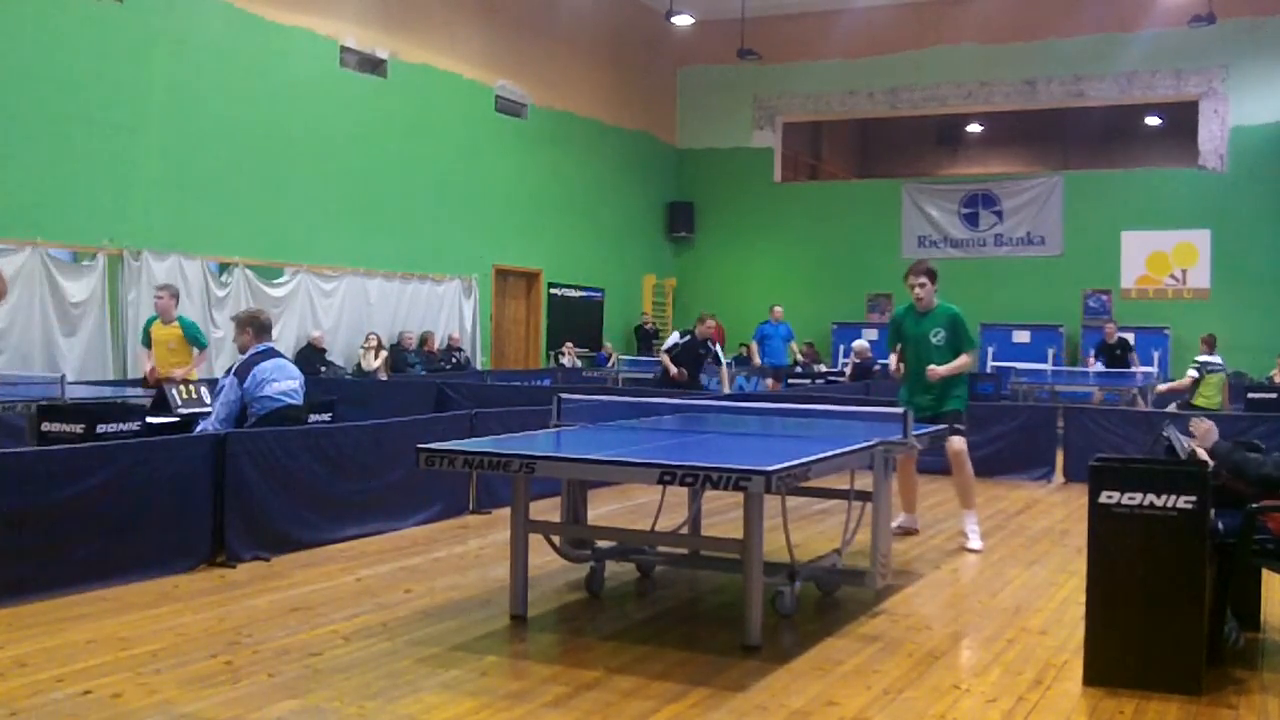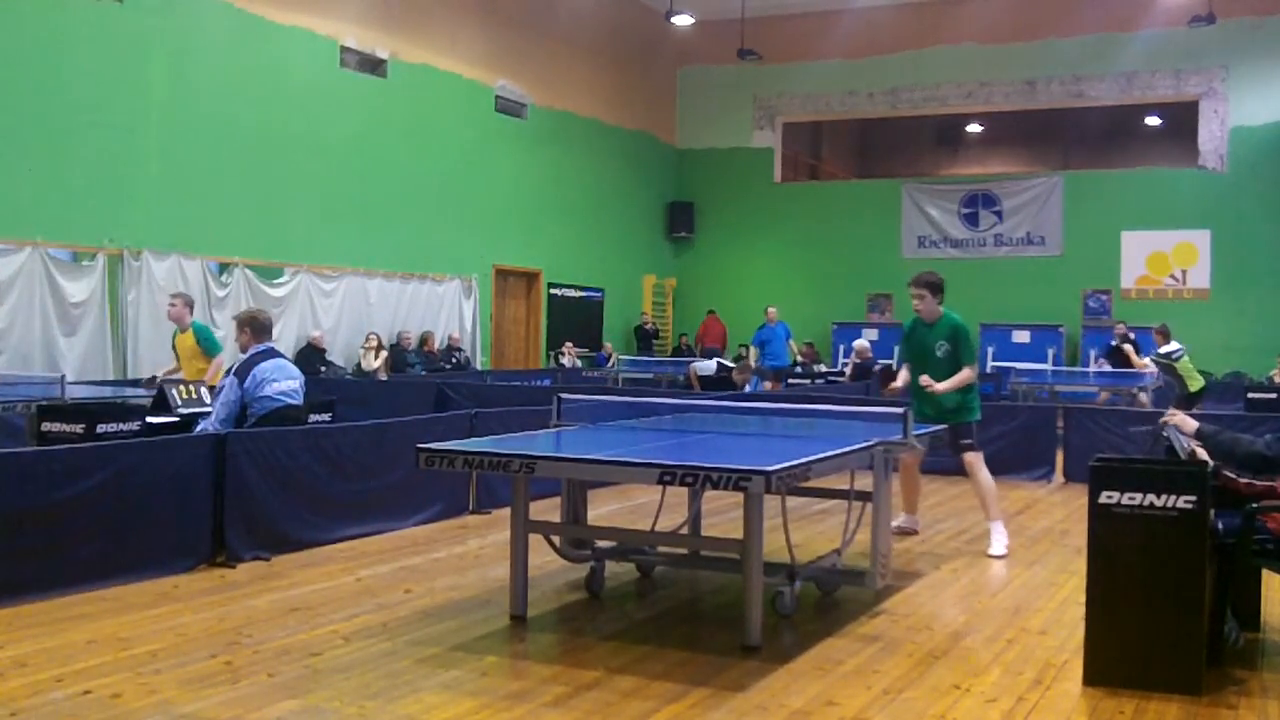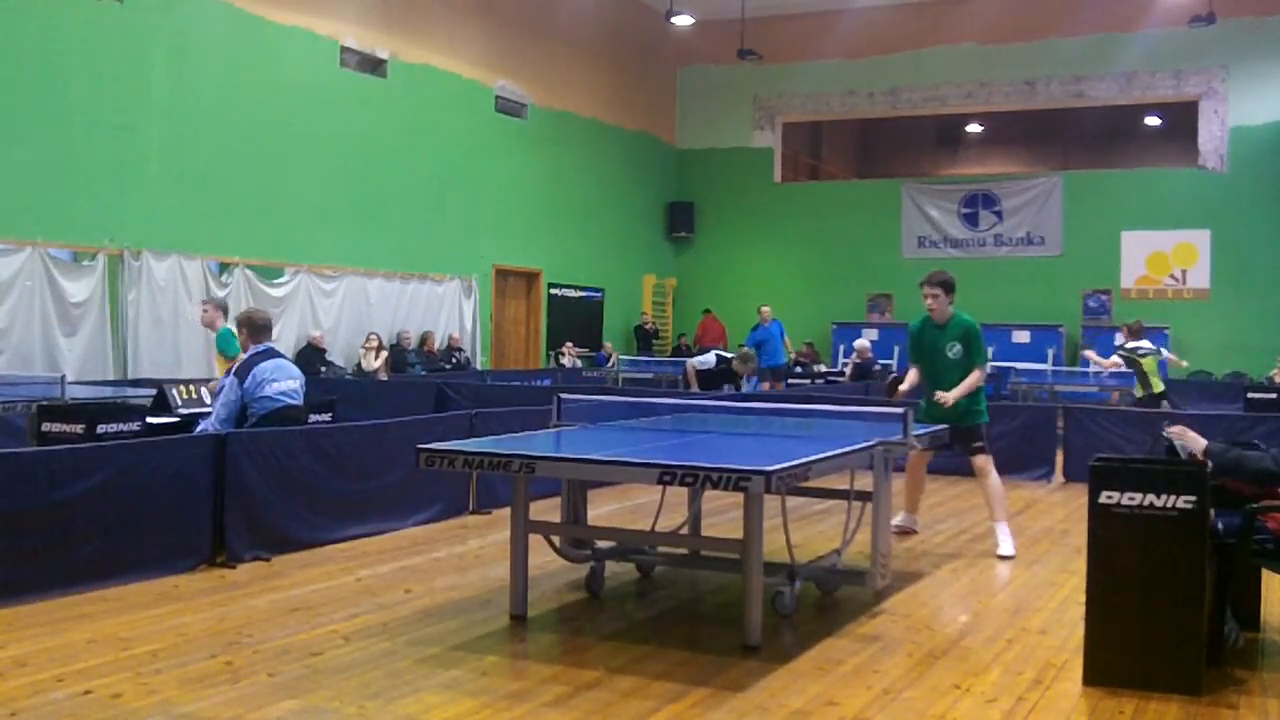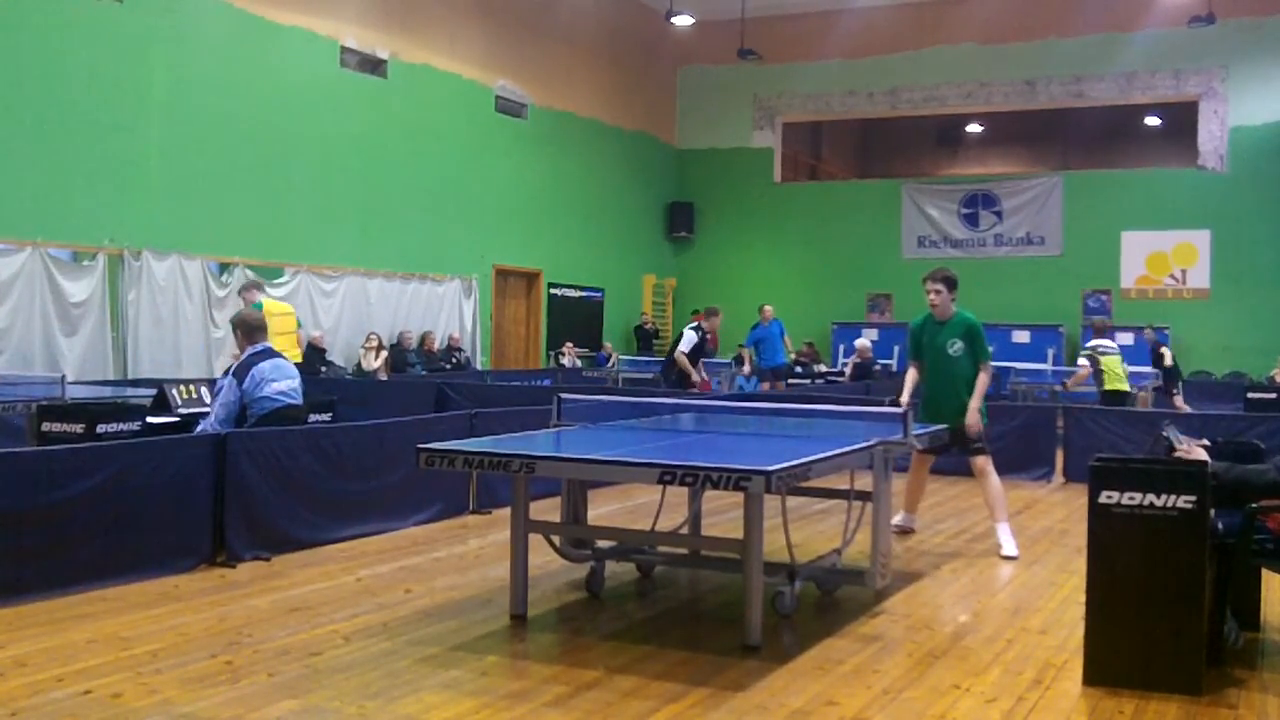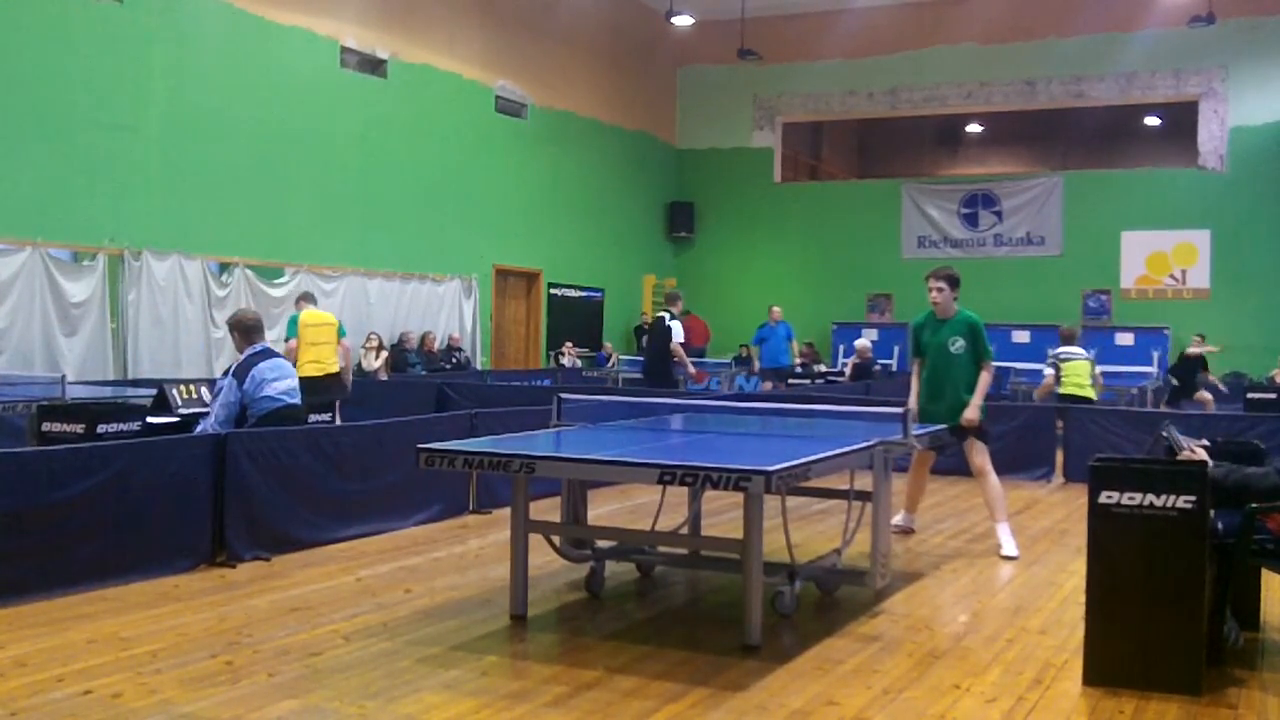
dt=0.3s
person 1, frame 1
left shoulder: (951, 315)
right shoulder: (900, 317)
left elbow: (968, 357)
right elbow: (895, 354)
left wrist: (943, 371)
right wrist: (895, 366)
left hip: (947, 397)
right hip: (913, 399)
left knee: (957, 450)
right knee: (905, 459)
left ankle: (970, 526)
right ankle: (909, 519)
person 1, frame 2
left shoulder: (956, 326)
right shoulder: (910, 328)
left elbow: (970, 372)
right elbow: (908, 366)
left wrist: (941, 386)
right wrist: (899, 383)
left hip: (960, 408)
right hip: (924, 407)
left knee: (974, 462)
right knee: (907, 460)
left ankle: (998, 534)
right ankle: (909, 519)
person 1, frame 3
left shoulder: (968, 327)
right shoulder: (917, 328)
left elbow: (980, 372)
right elbow: (916, 367)
left wrist: (953, 394)
right wrist: (906, 385)
left hip: (967, 410)
right hip: (932, 410)
left knee: (983, 465)
right knee: (915, 460)
left ankle: (1004, 535)
right ankle: (908, 518)
person 1, frame 4
left shoulder: (969, 324)
right shoulder: (918, 326)
left elbow: (985, 370)
left wrist: (973, 408)
right wrist: (906, 394)
left hip: (965, 412)
right hip: (931, 411)
left knee: (983, 466)
right knee: (918, 464)
left ankle: (1004, 535)
right ankle: (907, 518)
person 1, frame 5
left shoulder: (971, 323)
right shoulder: (920, 325)
left elbow: (988, 368)
left wrist: (975, 404)
right wrist: (913, 398)
left hip: (965, 409)
right hip: (930, 409)
left knee: (982, 466)
right knee: (919, 463)
left ankle: (1004, 535)
right ankle: (907, 518)
